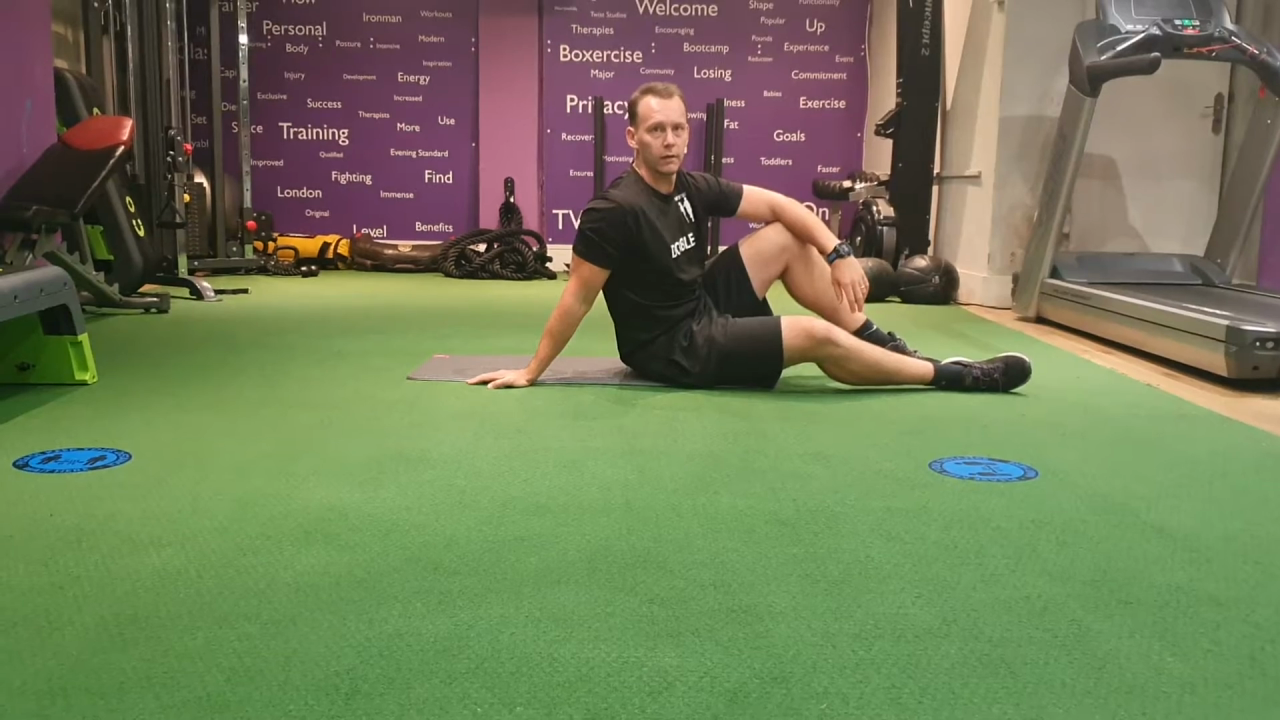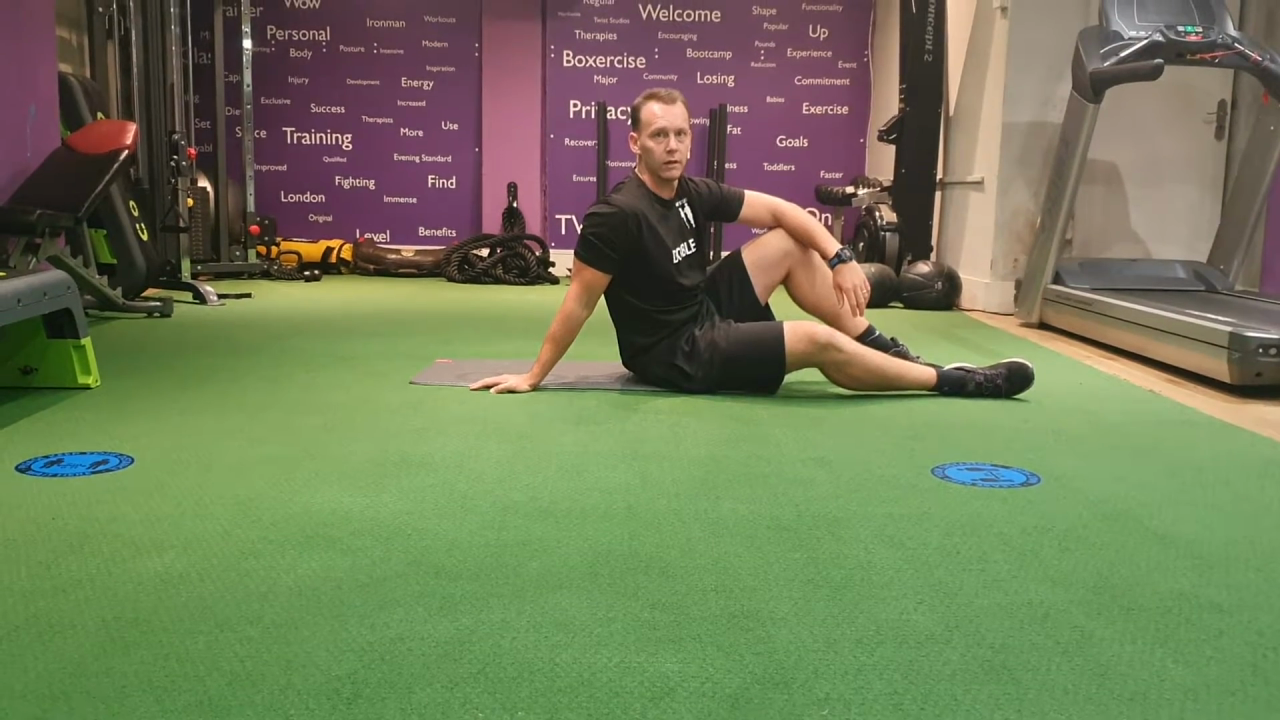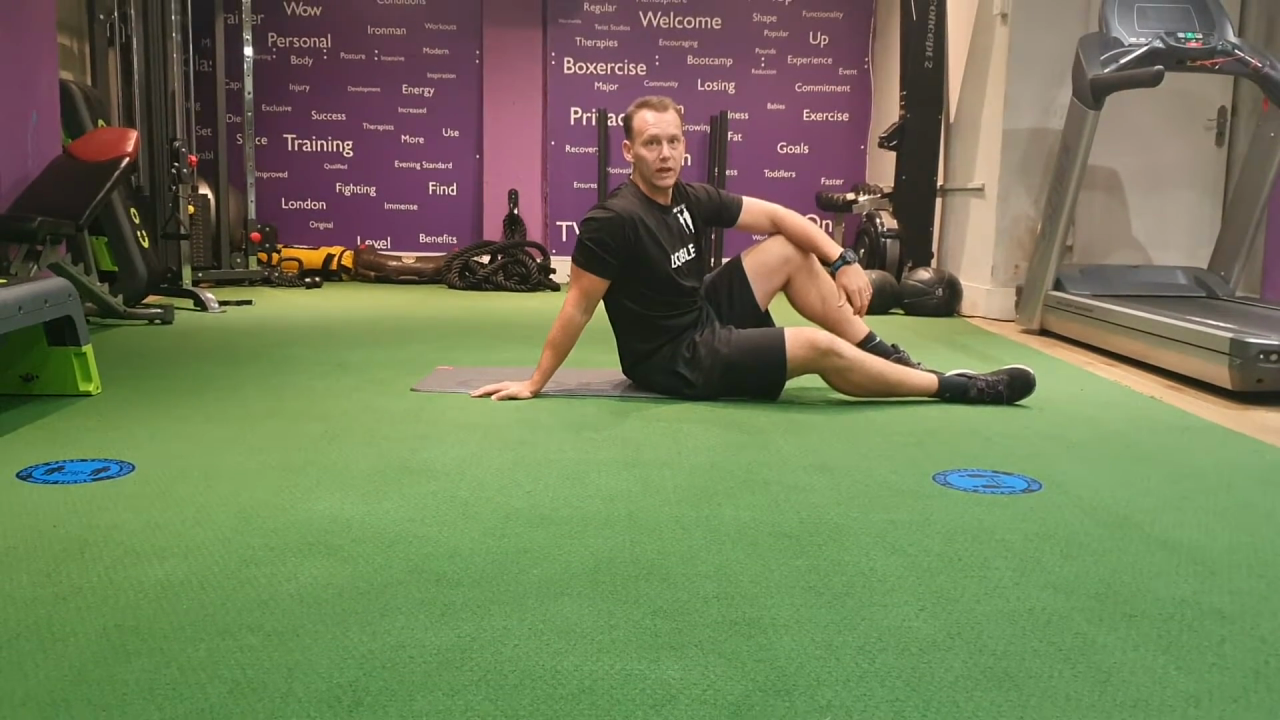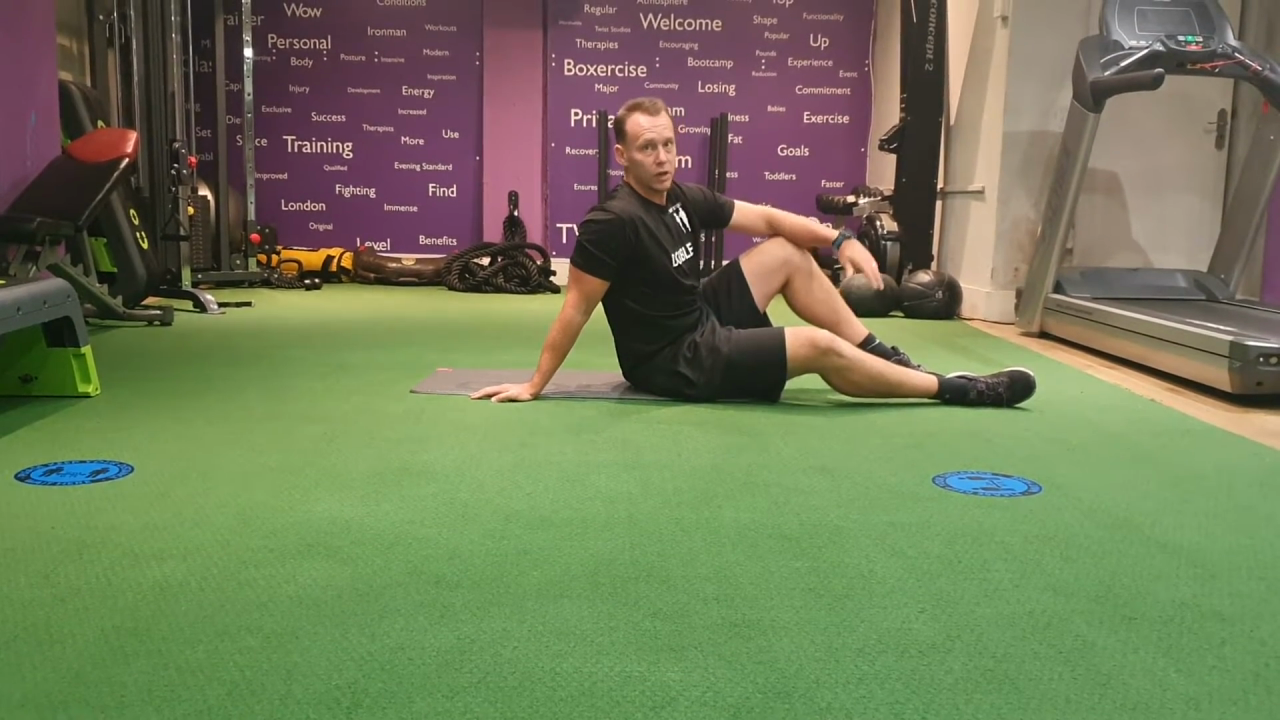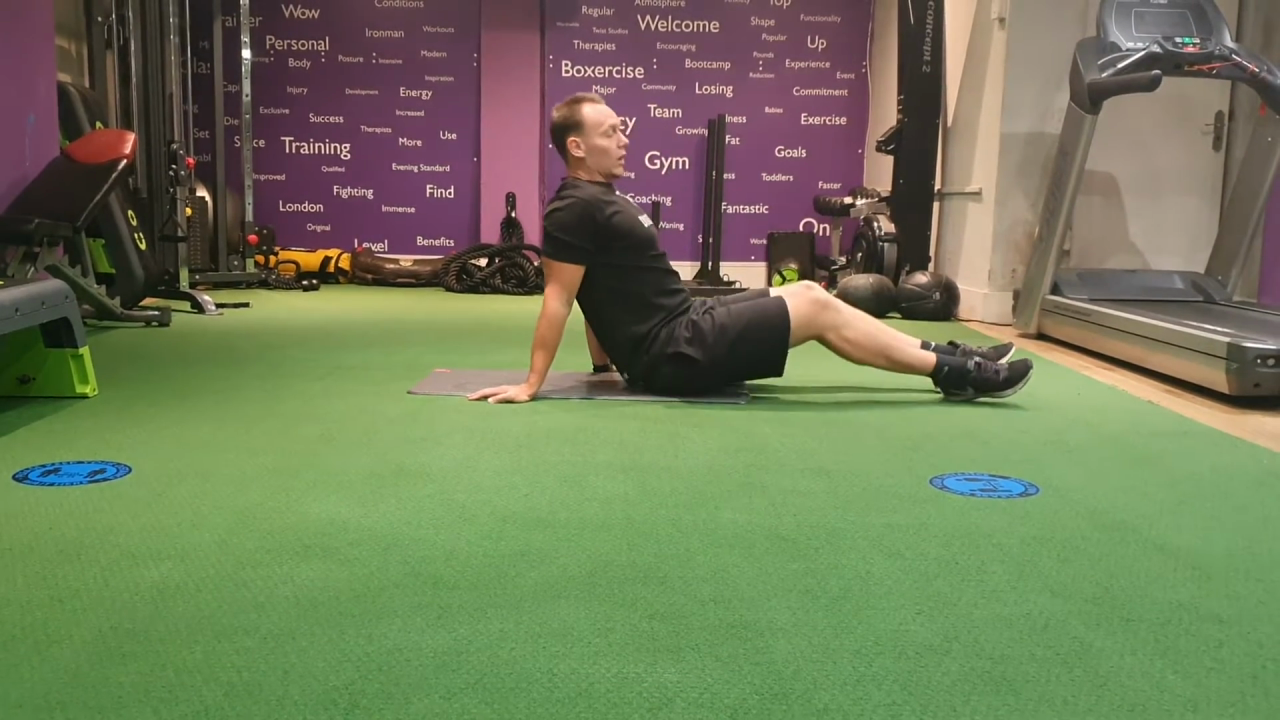
dt=1s
person 1, frame 1
left shoulder: (693, 188)
right shoulder: (615, 211)
left elbow: (778, 205)
right elbow: (579, 298)
left wrist: (838, 254)
right wrist: (532, 371)
left hip: (704, 308)
right hip: (673, 349)
left knee: (790, 239)
right knee: (818, 337)
left ankle: (881, 343)
right ankle: (955, 377)
person 1, frame 2
left shoulder: (695, 194)
right shoulder: (616, 216)
left elbow: (780, 210)
right elbow: (579, 302)
left wrist: (840, 258)
right wrist: (534, 376)
left hip: (706, 312)
right hip: (675, 354)
left knee: (792, 244)
right knee: (820, 341)
left ankle: (882, 349)
right ankle: (957, 382)
person 1, frame 3
left shoulder: (692, 199)
right shoulder: (613, 222)
left elbow: (776, 217)
right elbow: (577, 309)
left wrist: (842, 260)
right wrist: (534, 383)
left hip: (704, 317)
right hip: (674, 360)
left knee: (791, 251)
right knee: (820, 348)
left ankle: (884, 356)
right ankle: (958, 388)
person 1, frame 4
left shoulder: (685, 198)
right shoulder: (613, 223)
left elbow: (766, 218)
right elbow: (576, 309)
left wrist: (839, 238)
right wrist: (535, 385)
left hip: (701, 320)
right hip: (674, 363)
left knee: (787, 254)
right knee: (819, 347)
left ankle: (882, 357)
right ankle: (958, 390)
person 1, frame 5
left shoulder: (599, 198)
right shoulder: (574, 211)
left elbow: (600, 292)
right elbow: (557, 301)
left wrist: (605, 361)
right wrist: (531, 385)
left hip: (685, 324)
right hip: (674, 351)
left knee: (808, 291)
right knee: (816, 308)
left ankle: (944, 356)
right ankle: (957, 375)
